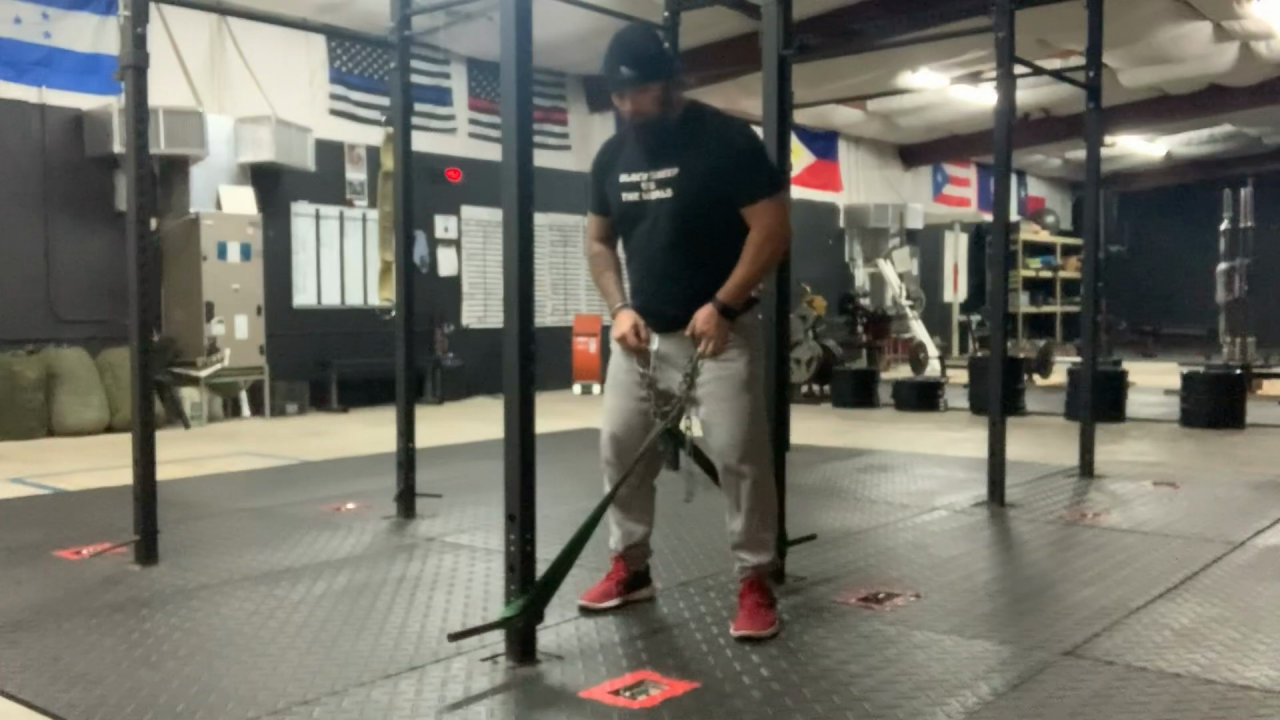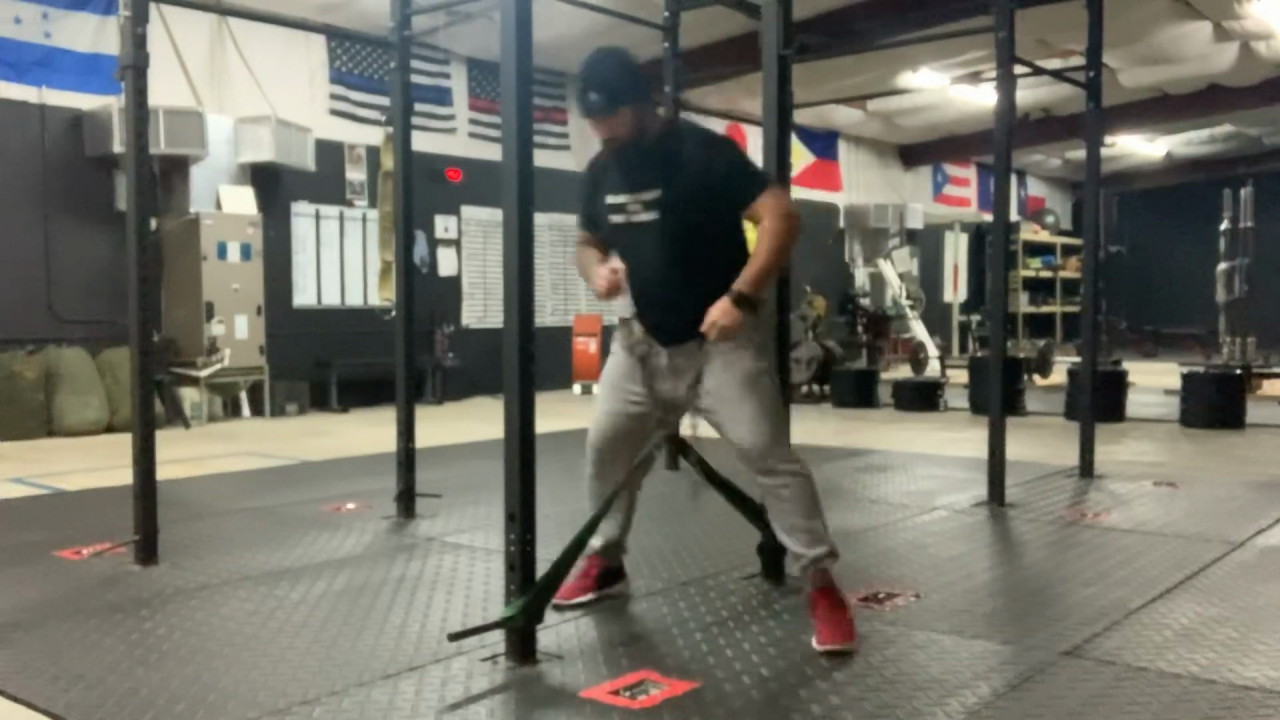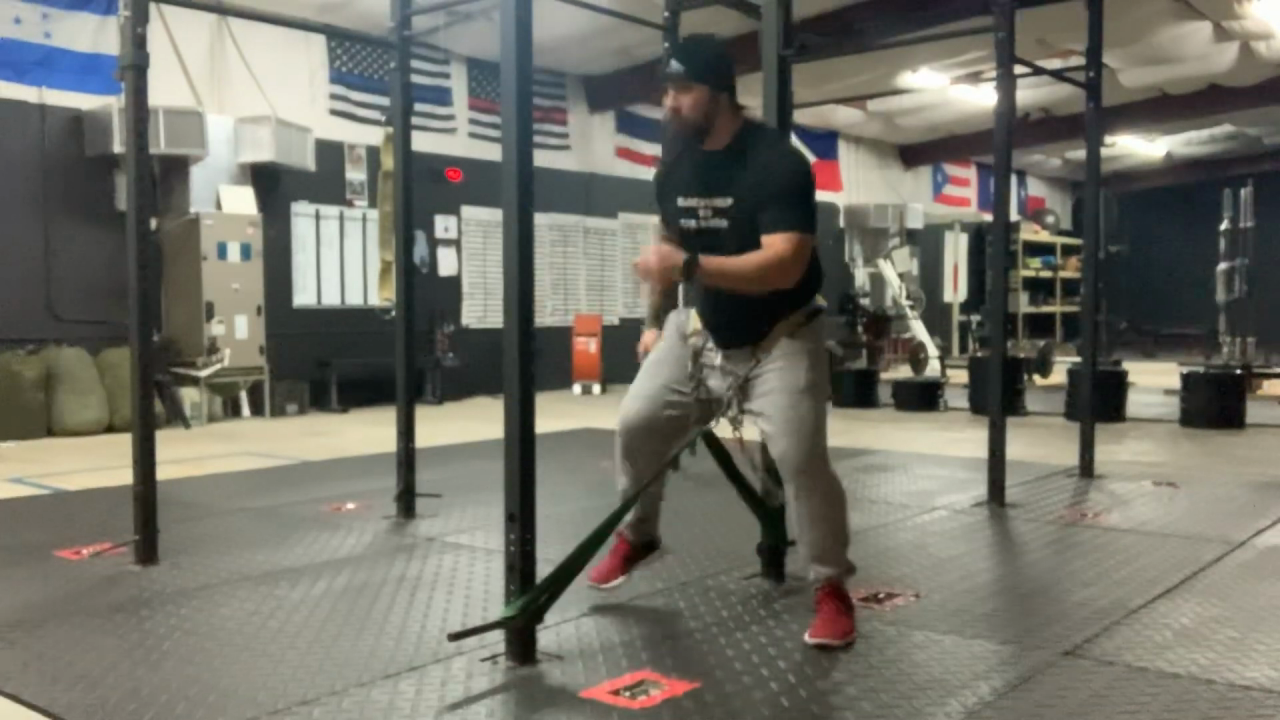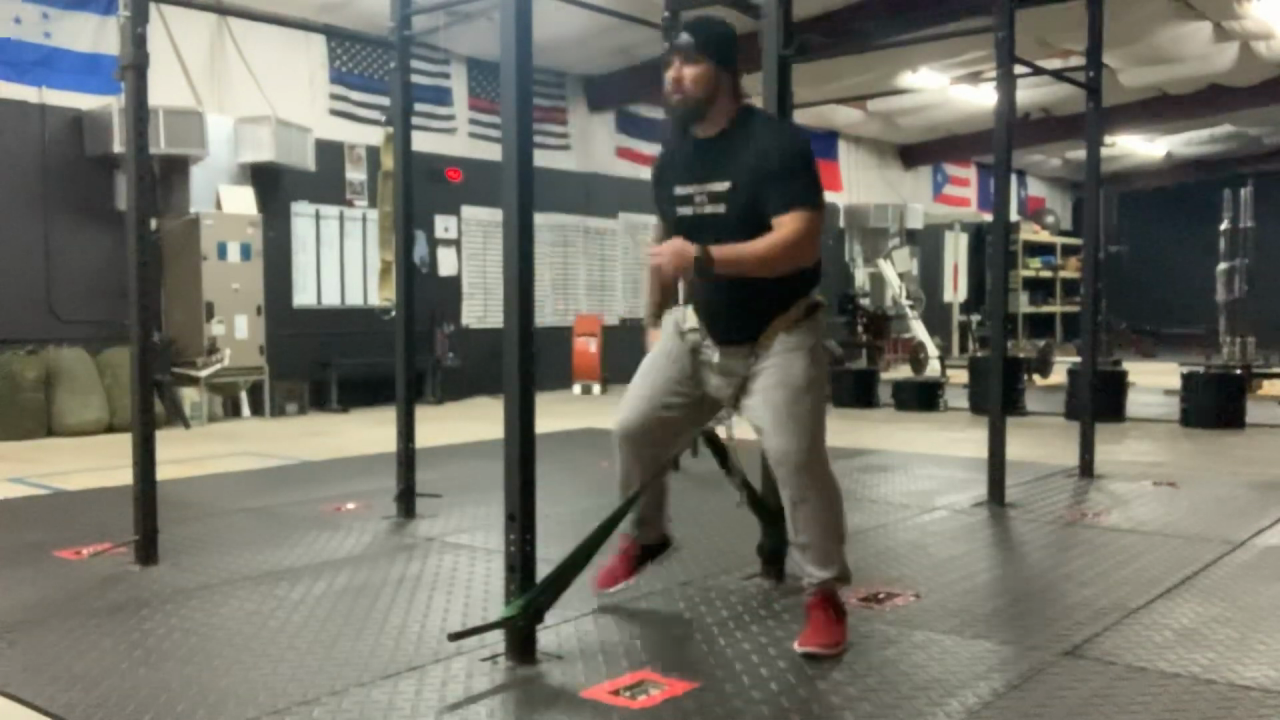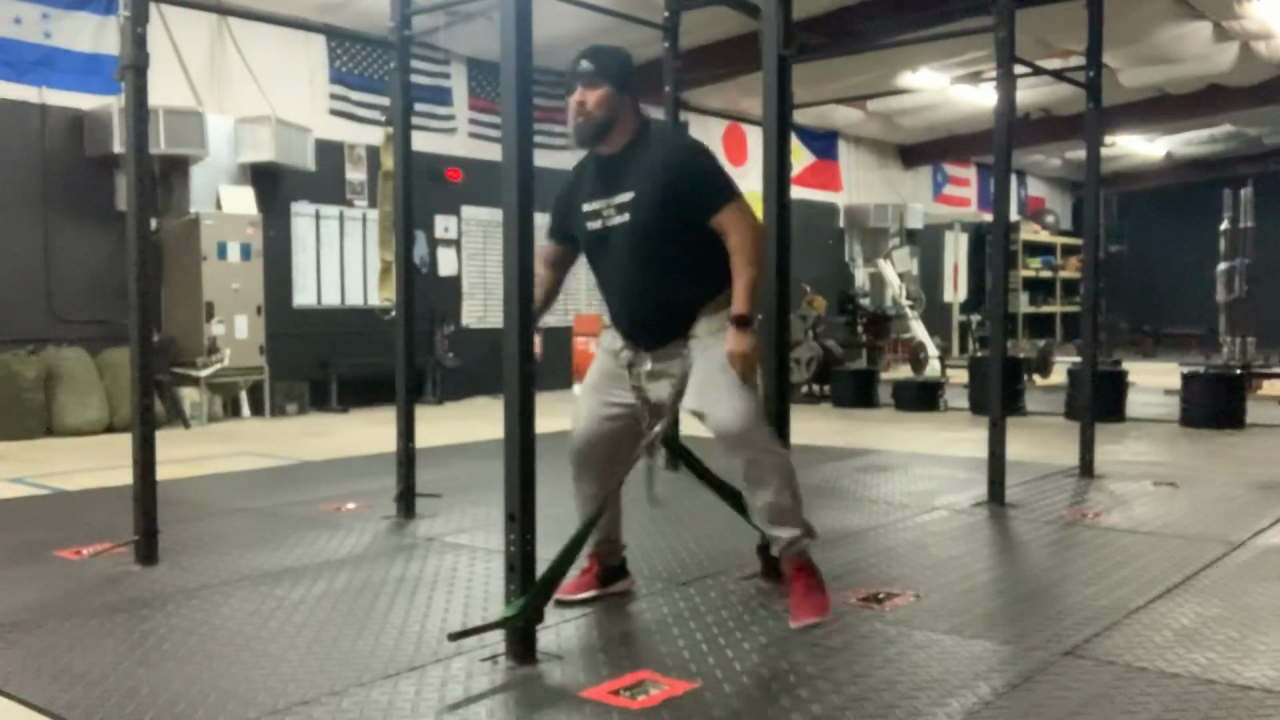
dt=1s
person 1, frame 1
left shoulder: (725, 139)
right shoulder: (612, 155)
left elbow: (773, 227)
right elbow: (599, 241)
left wrist: (722, 305)
right wrist: (620, 307)
left hip: (719, 328)
right hip: (644, 334)
left knee: (737, 454)
right knee: (620, 447)
left ankle: (755, 581)
right ankle: (630, 566)
person 1, frame 2
left shoulder: (703, 152)
right shoulder: (600, 171)
left elbow: (779, 216)
right elbow: (589, 245)
left wrist: (740, 297)
right wrist: (596, 274)
left hip: (720, 337)
right hip: (646, 339)
left knee: (764, 449)
right knee: (606, 445)
left ankle: (821, 584)
right ankle: (603, 564)
person 1, frame 3
left shoulder: (777, 163)
right shoulder: (675, 168)
left elbow: (786, 266)
left wrist: (688, 265)
right wrist: (655, 320)
left hip: (780, 339)
right hip: (701, 331)
left knee: (801, 461)
right knee: (636, 426)
left ankle: (831, 588)
right ankle: (638, 535)
person 1, frame 4
left shoulder: (779, 145)
right shoulder: (672, 158)
left elbow: (800, 243)
left wrist: (702, 259)
right wrist: (660, 317)
left hip: (778, 335)
right hip: (697, 329)
left knee: (798, 462)
right knee: (635, 428)
left ankle: (824, 596)
right ankle: (645, 537)
person 1, frame 5
left shoulder: (676, 155)
right shoulder: (579, 183)
left elbow: (743, 230)
right elbow: (550, 261)
left wrist: (742, 321)
left hip: (705, 325)
right hip: (630, 342)
left knee: (739, 426)
right knee: (590, 445)
left ankle: (796, 561)
right ankle: (607, 563)
